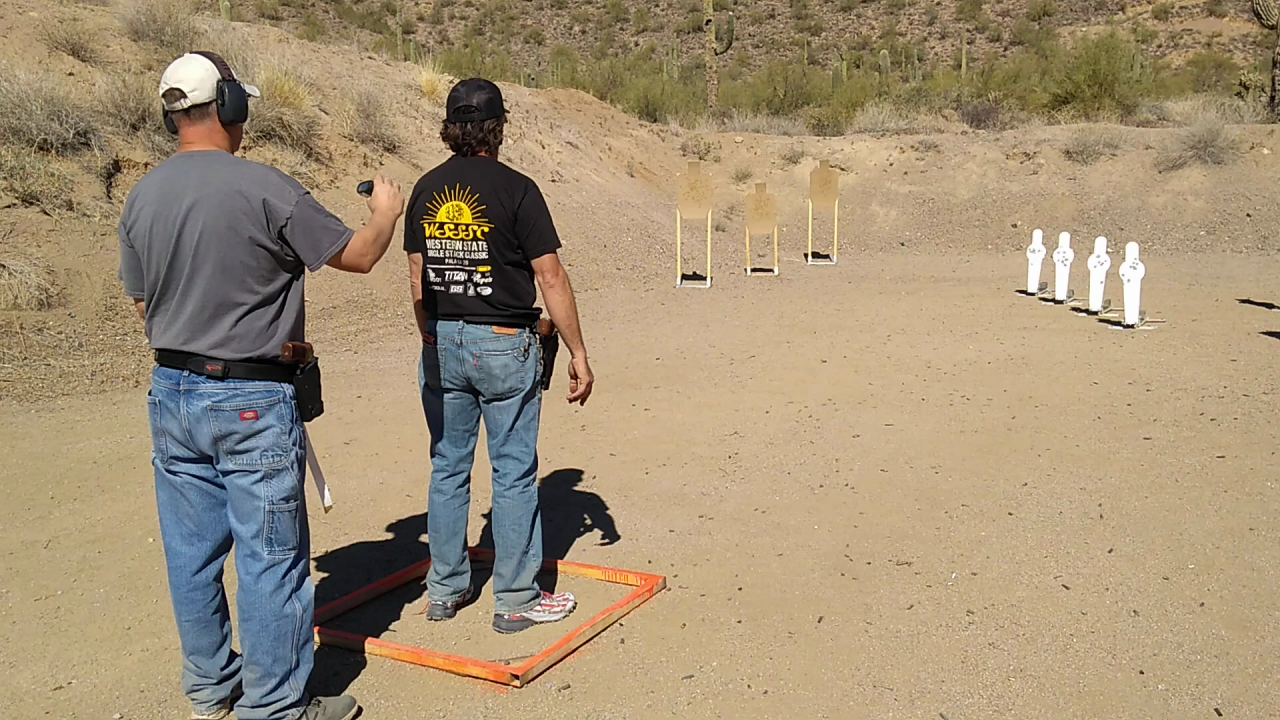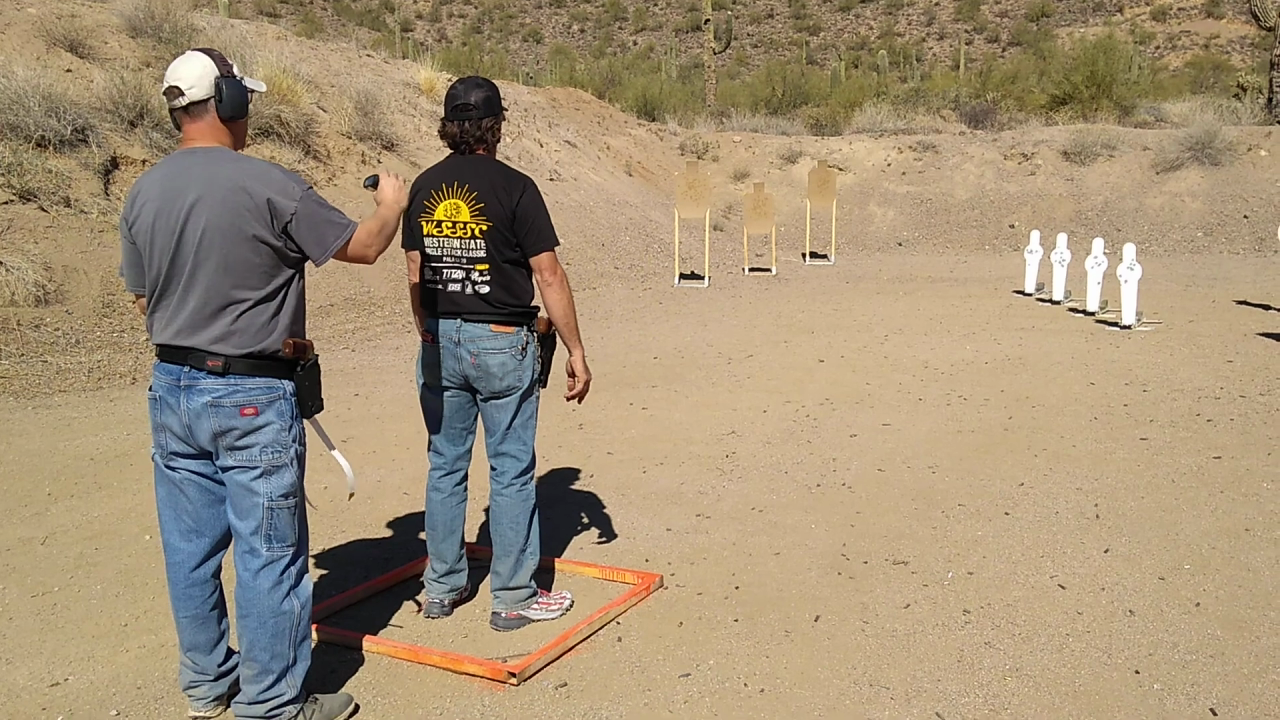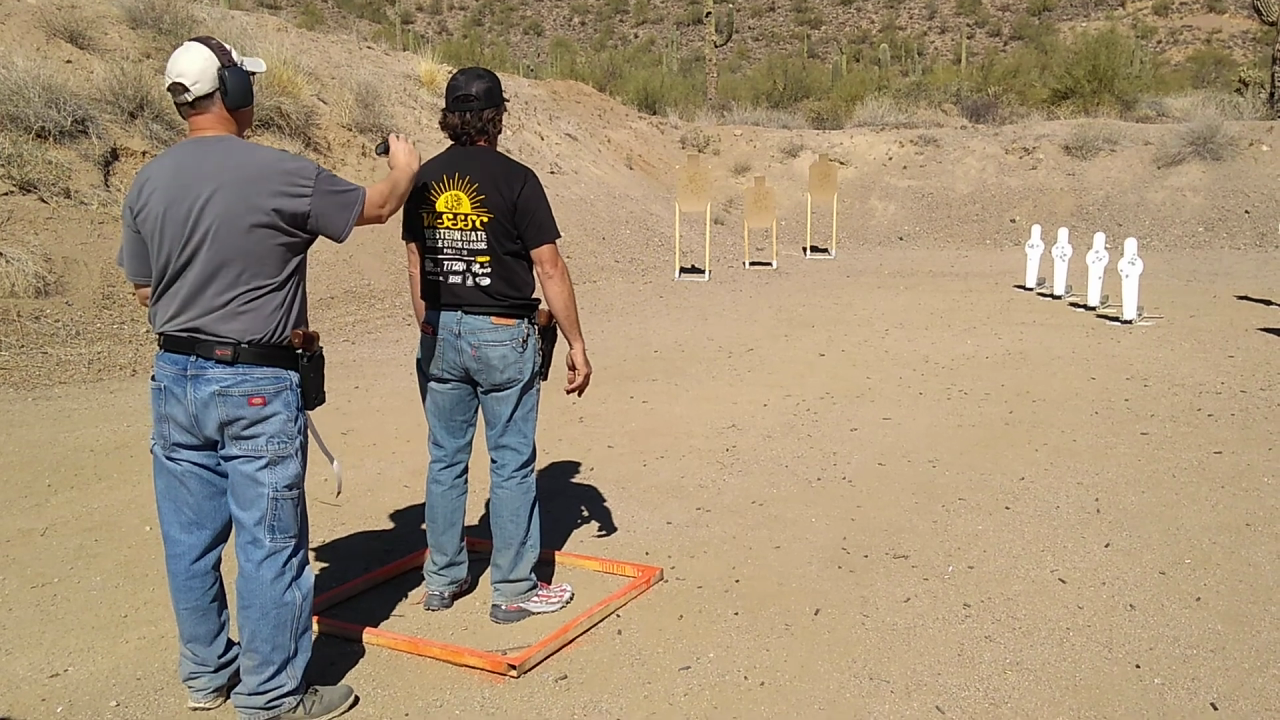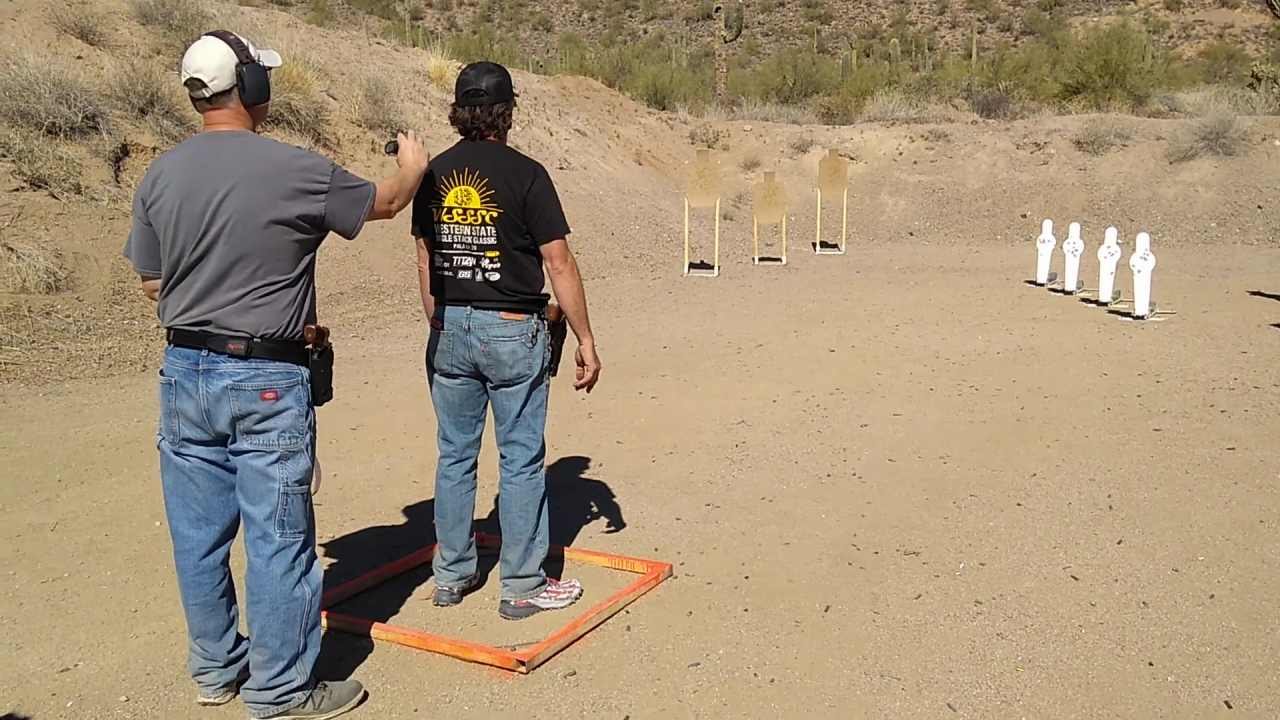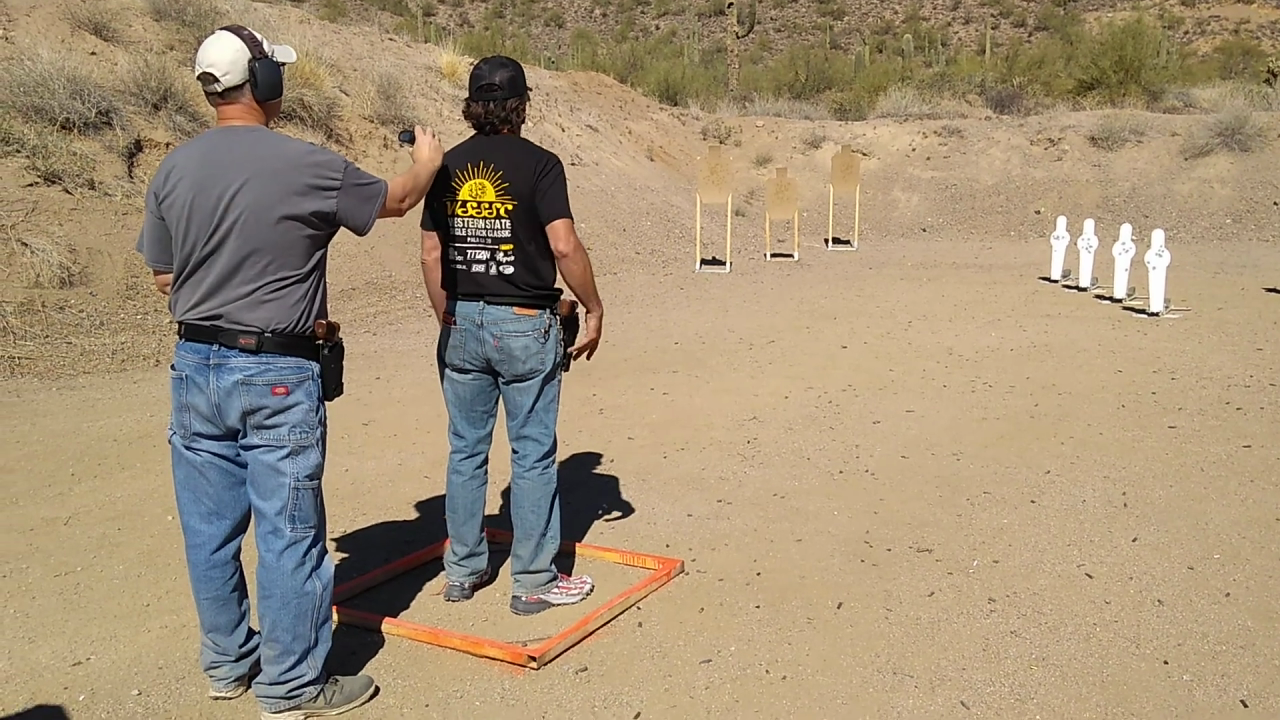
dt=0.5s
person 1, frame 1
left shoulder: (140, 196)
right shoulder: (264, 189)
left elbow: (143, 302)
right elbow: (359, 255)
right wrist: (387, 211)
left hip: (172, 392)
right hip: (251, 401)
left knee: (191, 549)
right knee: (270, 555)
person 1, frame 2
left shoulder: (143, 192)
right shoulder: (267, 185)
left elbow: (144, 298)
right elbow: (364, 247)
right wrist: (392, 204)
left hip: (172, 387)
right hip: (251, 395)
left knee: (190, 545)
right knee: (268, 552)
person 1, frame 3
left shoulder: (146, 182)
right shoulder: (281, 174)
left elbow: (144, 290)
right elbow: (375, 207)
right wrist: (405, 170)
left hip: (174, 377)
right hip: (255, 386)
left knee: (190, 538)
right knee: (268, 544)
person 1, frame 4
left shoulder: (159, 175)
right shoulder: (297, 171)
left elbow: (152, 283)
right elbow: (384, 202)
right wrist: (413, 166)
left hip: (185, 372)
right hip: (266, 381)
left knee: (199, 532)
right knee: (277, 537)
person 1, frame 5
left shoulder: (172, 170)
right shoulder: (307, 166)
left elbow: (164, 277)
right elbow: (395, 199)
right wrist: (428, 161)
left hip: (195, 366)
right hip: (277, 375)
left knee: (210, 526)
right knee: (288, 532)
left ankle: (227, 662)
person 2, frame 1
left shoulder: (426, 190)
right shoulder: (515, 189)
left elbow: (417, 276)
right elbow: (551, 278)
right wrist: (578, 353)
left hip: (442, 343)
right hip: (504, 343)
left knee: (448, 468)
right knee: (514, 473)
left ankle: (445, 589)
right ankle: (517, 600)
person 2, frame 2
left shoulder: (424, 188)
right shoulder: (514, 188)
left elbow: (415, 274)
right elbow: (549, 276)
right wrist: (576, 352)
left hip: (441, 341)
right hip: (501, 343)
left knee: (445, 466)
right knee: (511, 471)
left ankle: (442, 586)
right ankle: (514, 597)
person 2, frame 3
left shoulder: (424, 179)
right shoulder: (515, 179)
left elbow: (415, 264)
right elbow: (549, 268)
right wrist: (576, 344)
left hip: (441, 333)
right hip: (502, 334)
left knee: (445, 460)
right knee: (511, 464)
left ankle: (442, 579)
right ankle: (513, 590)
person 2, frame 4
left shoulder: (433, 174)
right shoulder: (525, 174)
left elbow: (425, 261)
right elbow: (559, 264)
right wrist: (585, 340)
left hip: (450, 329)
right hip: (512, 330)
left knee: (455, 455)
right knee: (521, 459)
left ankle: (451, 574)
right ankle: (523, 586)
person 2, frame 5
left shoulder: (446, 165)
right shoulder: (538, 164)
left elbow: (431, 255)
right elbow: (565, 248)
right wrist: (593, 309)
left hip: (462, 322)
right hip: (525, 323)
left knee: (466, 450)
right knee: (533, 455)
left ankle: (463, 570)
right ankle: (534, 582)
